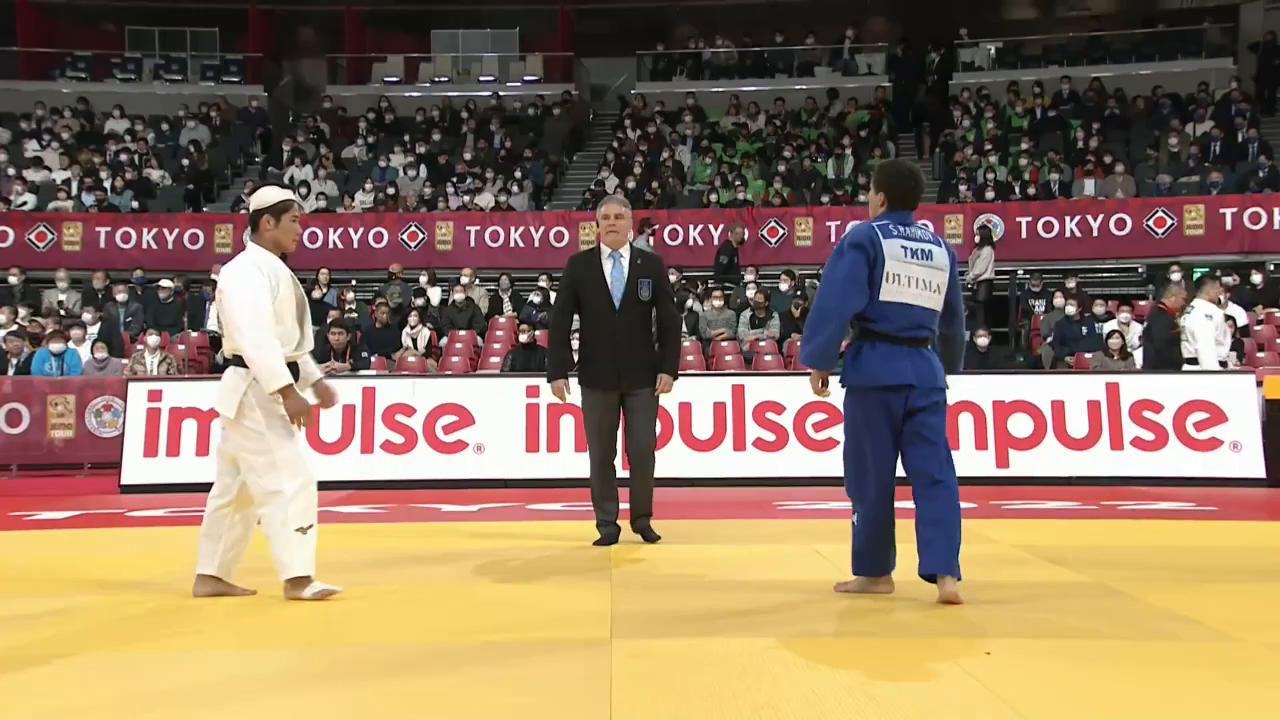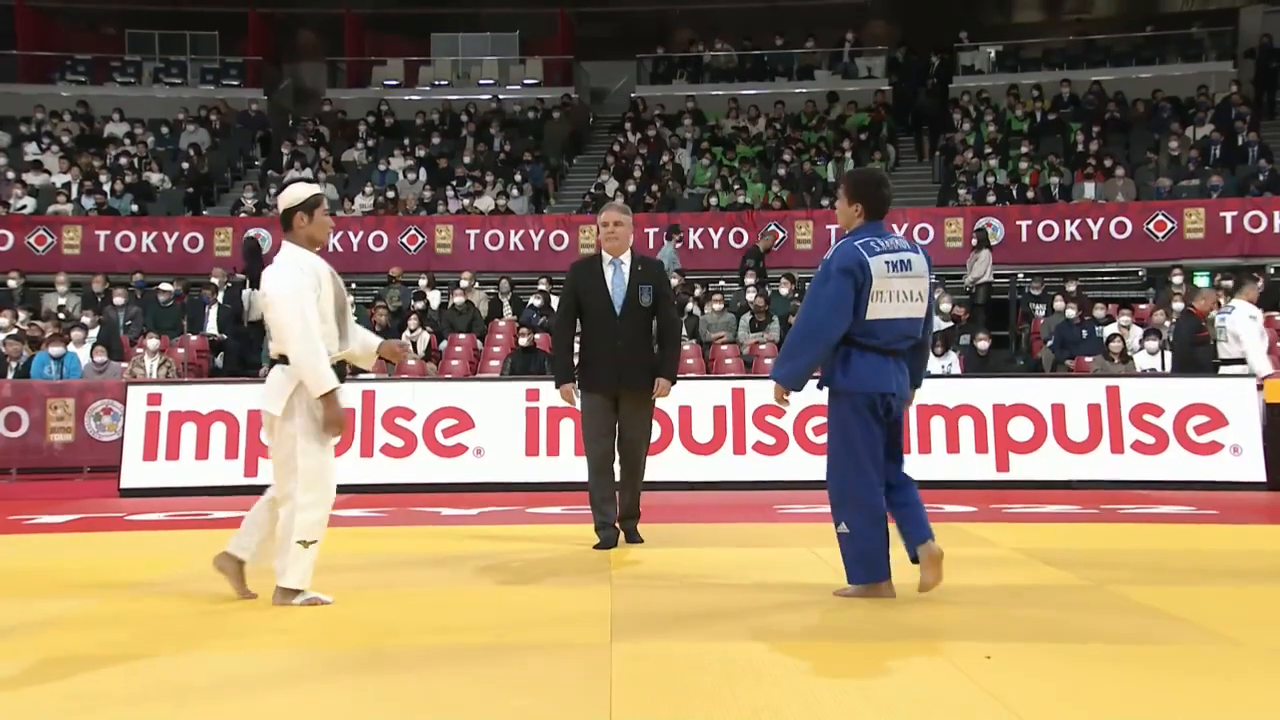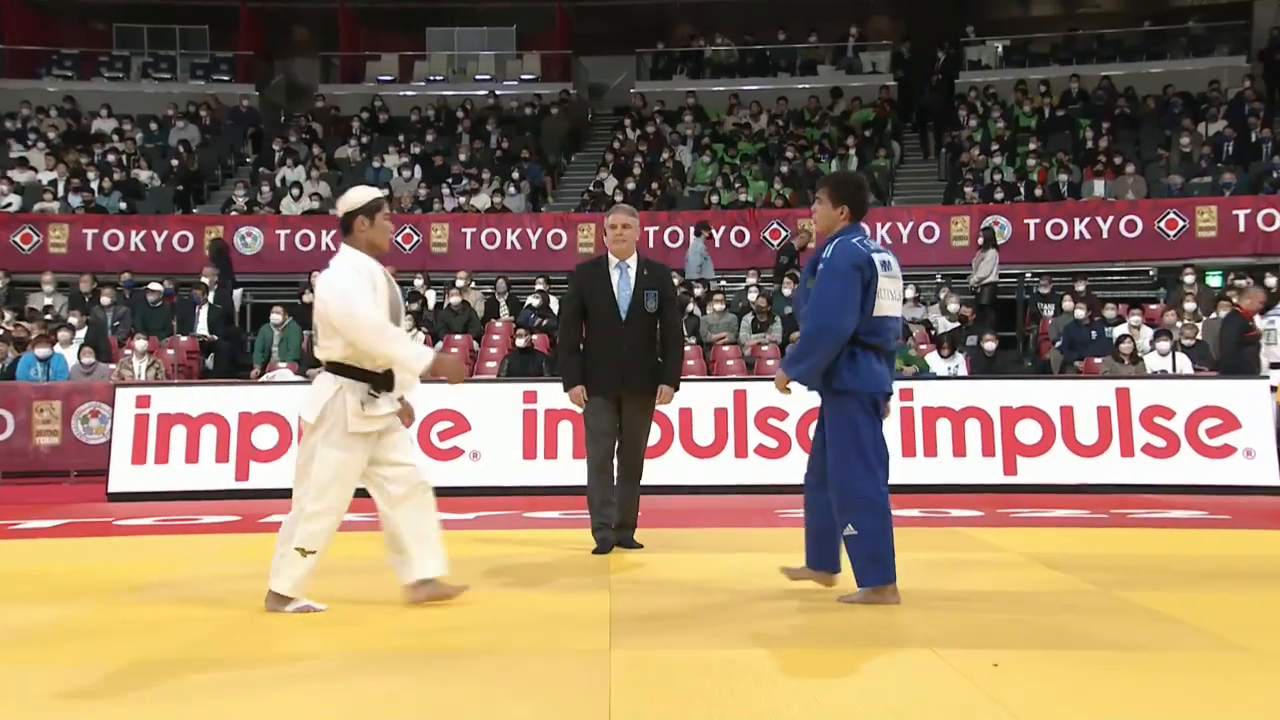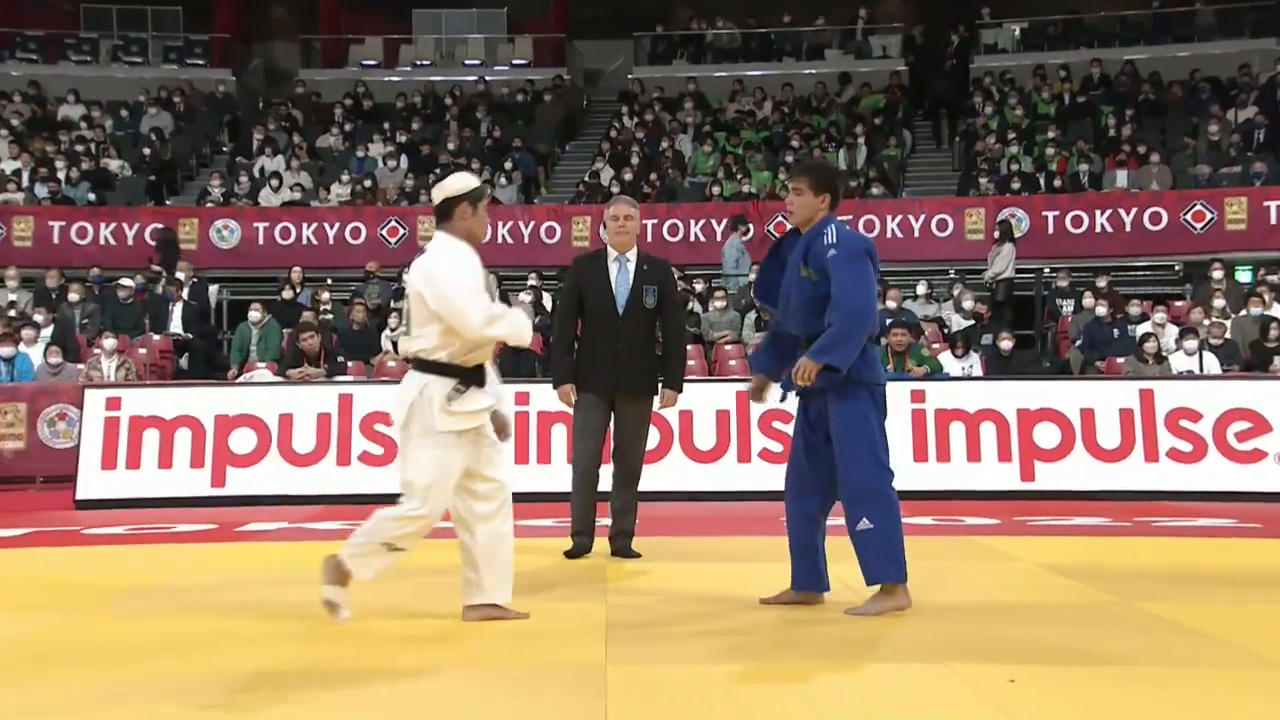
dt=0.3s
person 1, frame 1
left shoulder: (862, 239)
right shoulder: (941, 248)
left elbow: (834, 303)
right elbow: (952, 319)
left wrist: (819, 360)
right wrist: (945, 366)
left hip: (873, 367)
right hip: (925, 369)
left knee: (870, 475)
right knee: (934, 474)
person 1, frame 2
left shoulder: (846, 256)
right shoulder: (916, 254)
left elbow: (817, 324)
right elbow: (923, 325)
left wrist: (787, 375)
right wrist: (910, 380)
left hip: (856, 377)
right hip: (895, 375)
left knee: (853, 480)
right knee: (888, 471)
person 1, frame 3
left shoulder: (839, 255)
right shoulder: (876, 253)
left elbow: (829, 325)
left wrist: (793, 366)
right wrist: (881, 379)
left hip: (848, 378)
right hip: (863, 374)
left knee: (857, 480)
right knee: (823, 474)
person 1, frame 4
left shoulder: (840, 243)
right shoulder: (802, 245)
left elbow: (857, 310)
right elbow: (789, 318)
left wrist: (821, 357)
right wrist: (766, 367)
left hip: (848, 375)
right hip: (822, 379)
left knee: (864, 477)
right knee: (805, 483)
right ankle: (808, 583)
person 2, frame 1
left shoulder: (272, 269)
right shoulder: (247, 270)
left elbow: (288, 339)
right elbow: (255, 338)
left wrist: (313, 379)
right wrist: (286, 388)
left hip: (262, 392)
right hip: (255, 392)
left knee: (236, 489)
right knee: (288, 482)
left ankle: (211, 575)
right ankle: (297, 577)
person 2, frame 2
left shoulder: (312, 266)
right shoulder: (288, 271)
left elbow: (339, 330)
right elbow: (301, 340)
left wrist: (379, 348)
right wrist: (328, 393)
left hip: (307, 391)
right hip: (299, 392)
left knee: (292, 488)
right knee: (309, 492)
left ankle: (236, 556)
right ankle: (289, 584)
person 2, frame 3
left shoulder: (372, 271)
right shoulder: (343, 275)
right elbow: (374, 336)
left wrist: (399, 392)
right wrist: (431, 363)
left hip: (374, 402)
right hip: (344, 402)
left knee: (408, 486)
right knee: (321, 501)
left ankle: (423, 579)
right ankle: (282, 589)
person 2, frame 4
left shoulder: (459, 260)
right shoulder: (441, 260)
right elbow: (478, 321)
left wrist: (495, 404)
right wrist: (521, 325)
left hip: (463, 399)
right hip: (435, 398)
left knee: (489, 499)
right knee: (423, 505)
left ankle: (485, 598)
right ankle: (343, 567)
person 3, frame 1
left shoulder: (652, 265)
right shoulder: (578, 265)
left elbow: (669, 321)
right elbow: (560, 322)
left wrist: (669, 367)
right wrist: (558, 371)
left hip: (642, 375)
right hip: (597, 376)
left knee: (643, 450)
right knee: (601, 453)
left ankle: (641, 518)
right ankle: (607, 524)
person 3, frame 2
left shoulder: (653, 270)
right shoulder: (580, 271)
left elbow: (669, 326)
right elbow: (563, 328)
left wrist: (667, 372)
right wrist: (564, 376)
left hip: (640, 379)
right hip: (596, 380)
left knee: (634, 455)
right knee: (599, 456)
left ankle: (629, 519)
person 3, frame 3
left shoulder: (658, 275)
right shoulder: (585, 273)
left elbow: (672, 332)
right elbow: (568, 330)
left wrist: (670, 379)
right wrist: (572, 379)
left hip: (641, 383)
right hip: (598, 383)
left knee: (632, 459)
right knee: (599, 458)
left ankle: (624, 529)
right ankle: (603, 533)
person 3, frame 4
left shoulder: (659, 271)
right shoulder: (582, 267)
left elbow: (674, 330)
right elbow: (563, 325)
left wrist: (672, 381)
right wrist: (563, 376)
left hip: (638, 383)
right hip: (592, 382)
left knee: (629, 463)
right knee: (585, 460)
left ankle: (622, 537)
right ankle: (582, 536)
